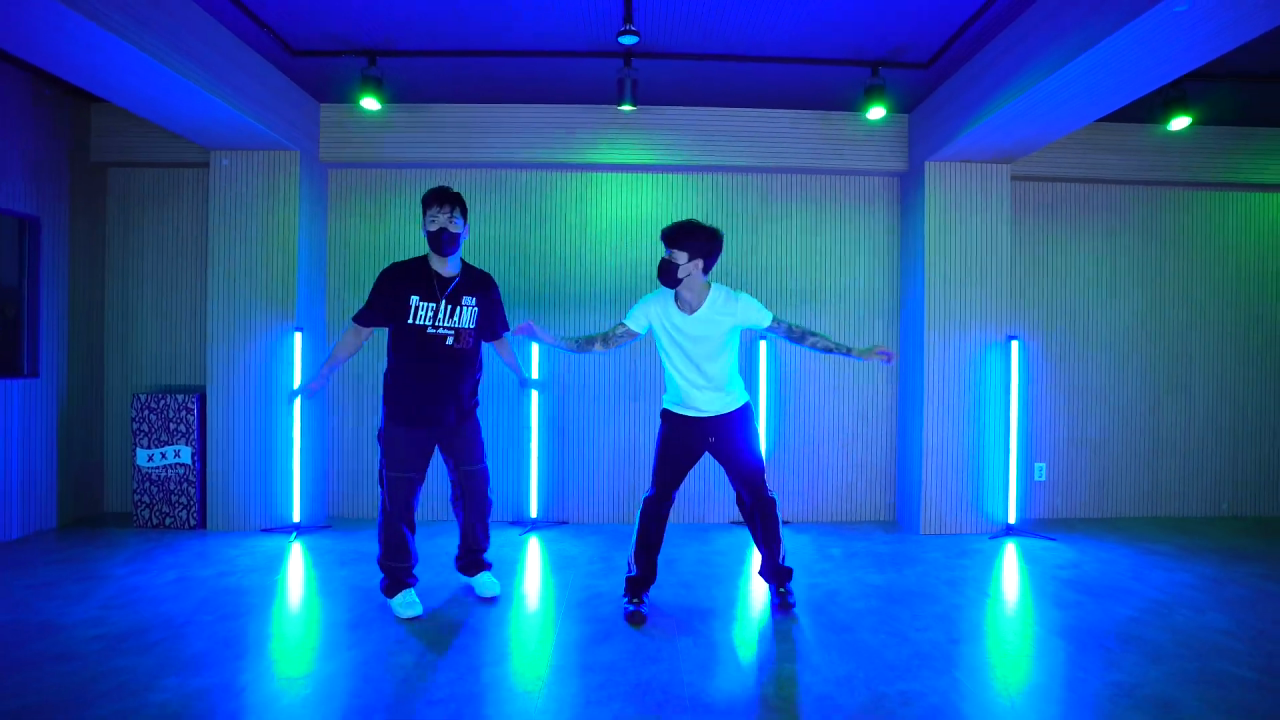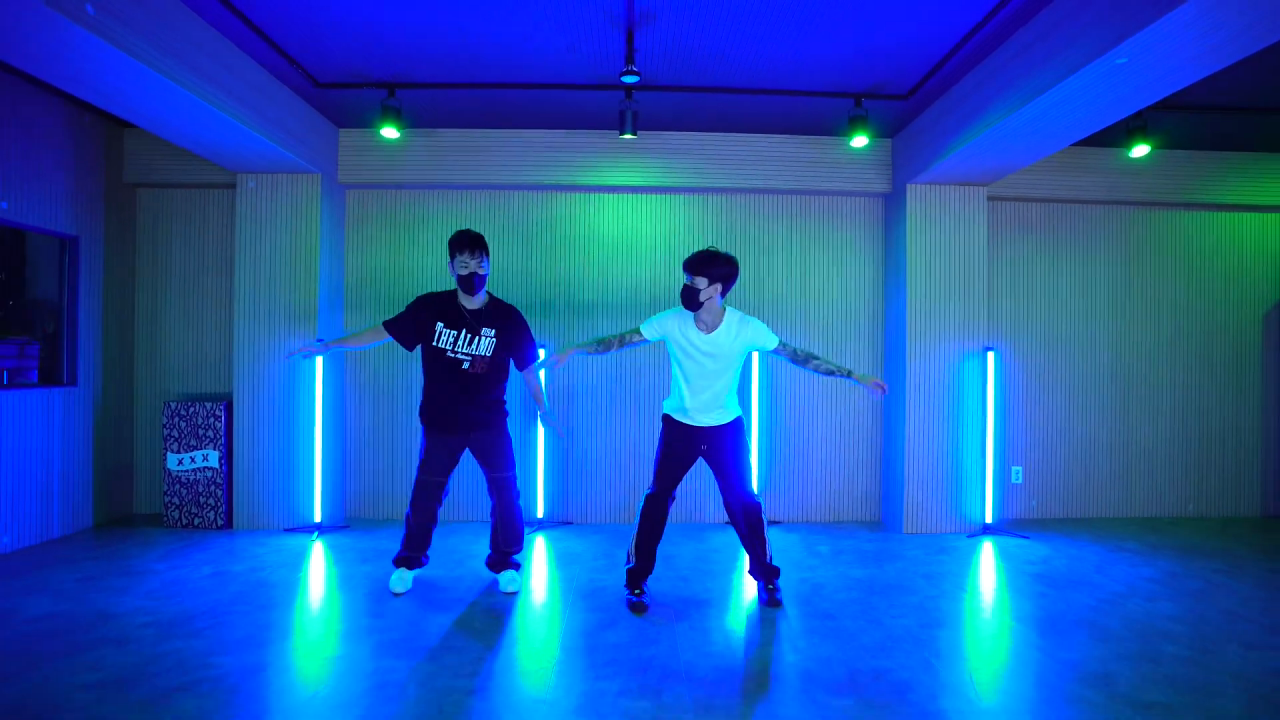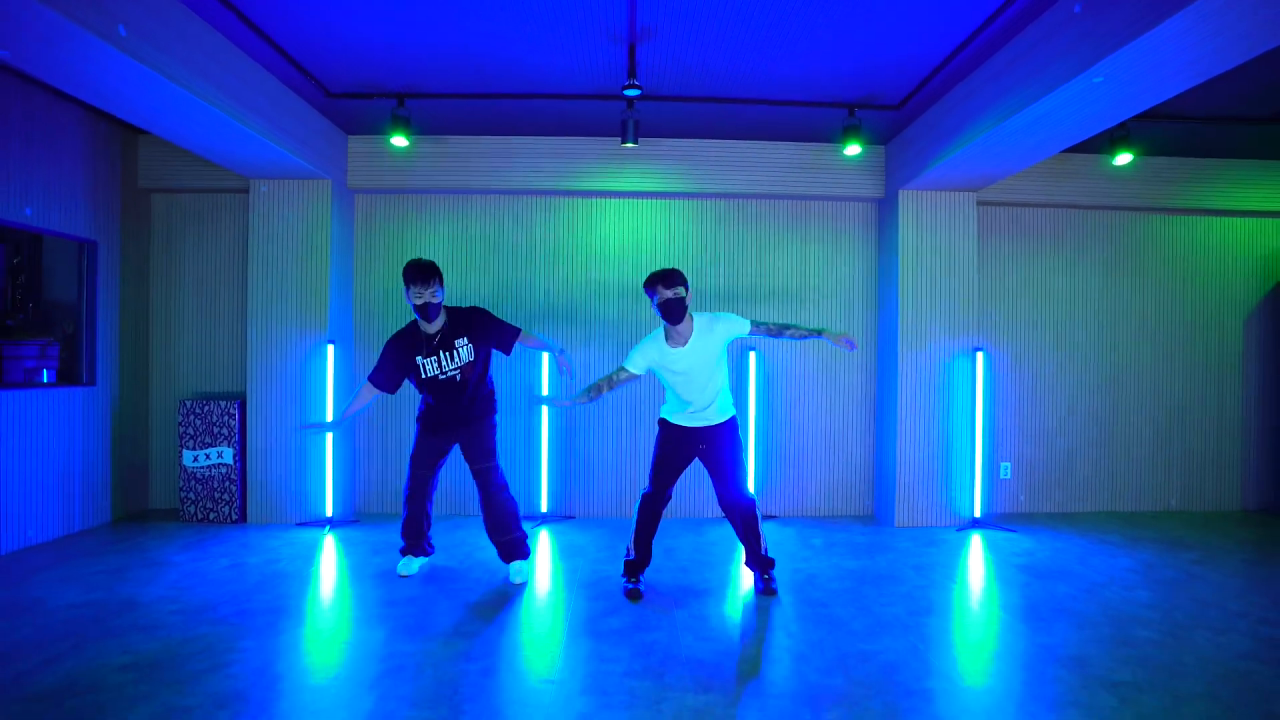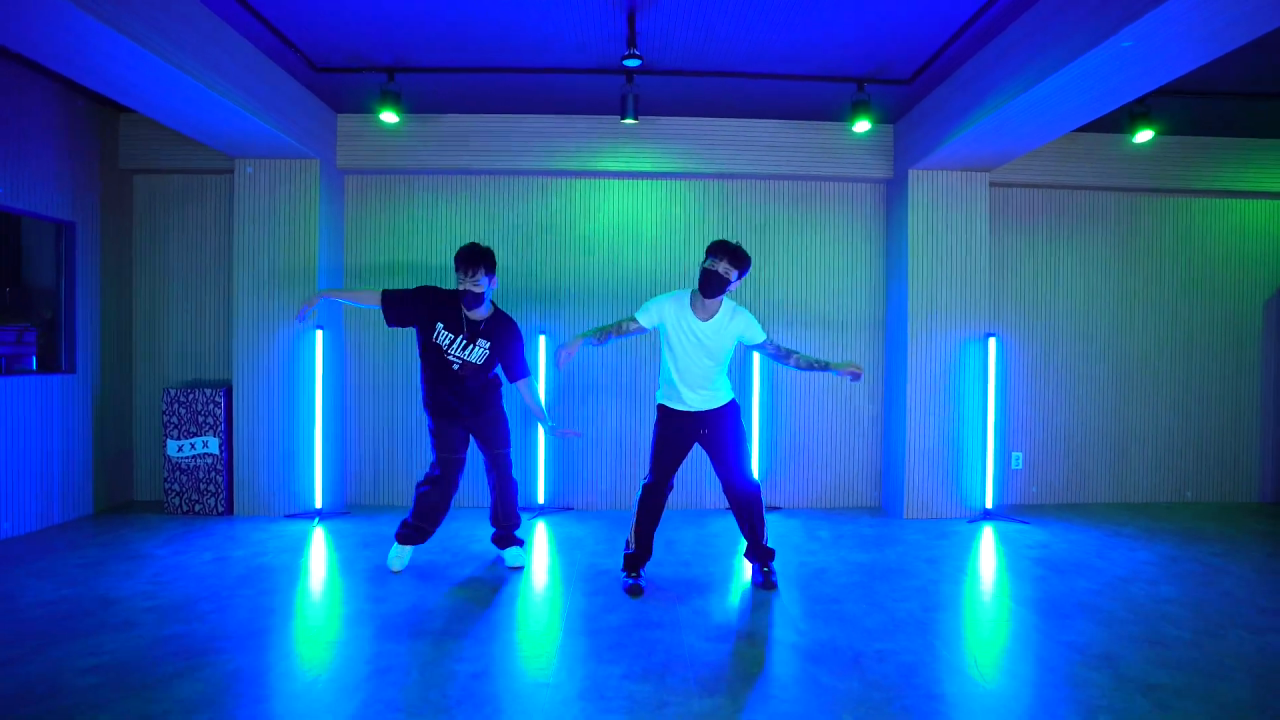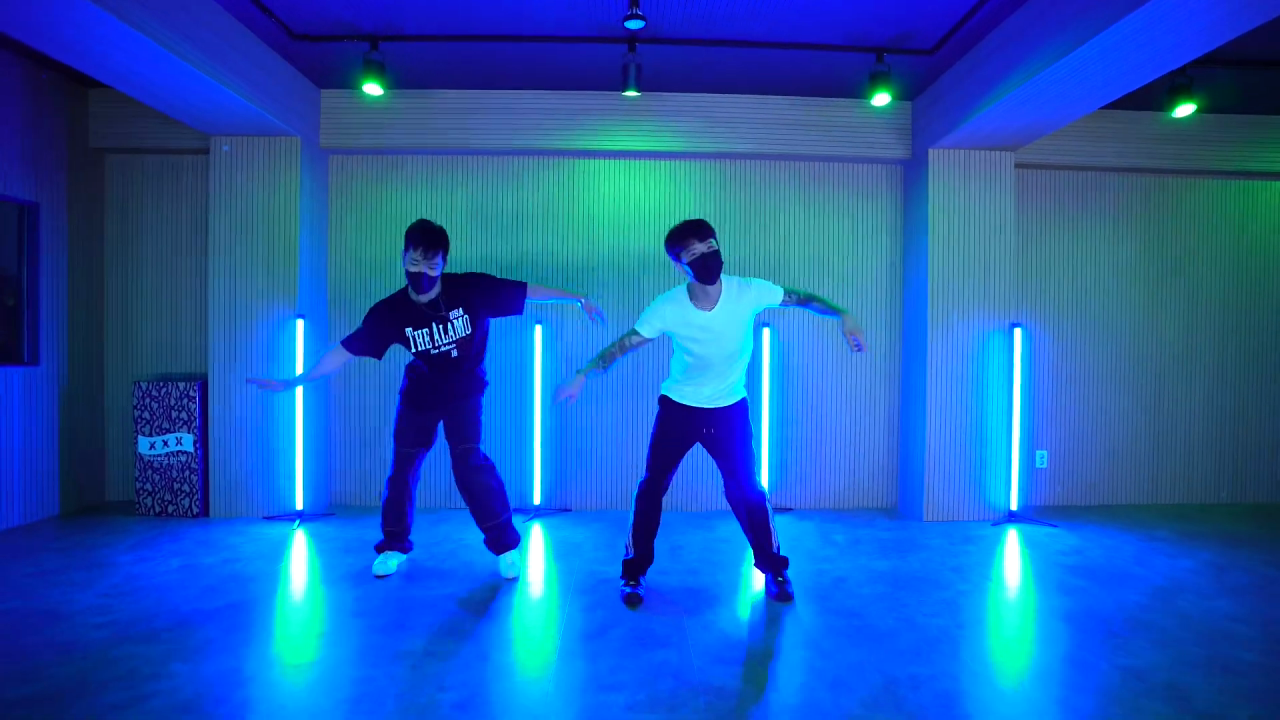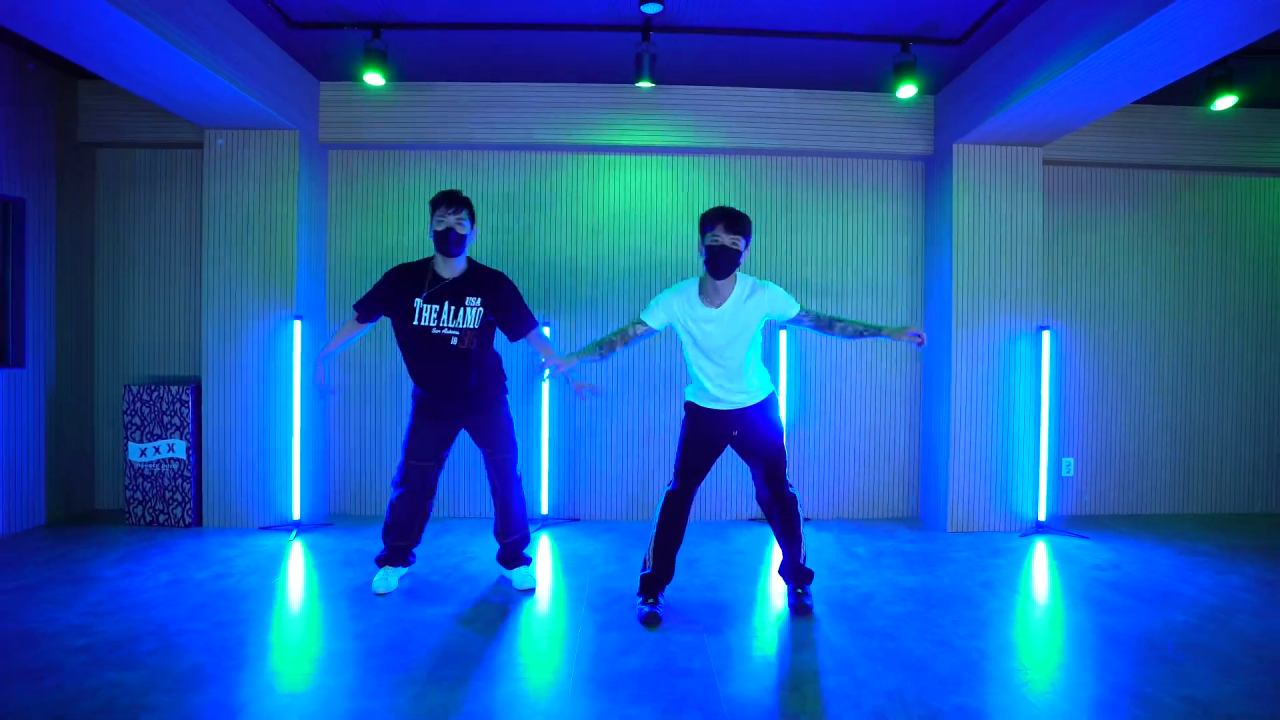
dt=0.4s
person 1, frame 1
left shoulder: (736, 305)
right shoulder: (653, 307)
left elbow: (791, 331)
right elbow: (606, 341)
left wrist: (853, 352)
right wrist: (549, 339)
left hip: (732, 417)
right hip: (680, 419)
left knee: (756, 496)
right knee: (657, 500)
left ankle: (778, 580)
right ankle: (637, 589)
person 1, frame 2
left shoulder: (747, 329)
right shoulder: (671, 322)
left elbow: (795, 356)
right elbow: (622, 340)
left wrist: (852, 375)
right wrist: (575, 349)
left hip: (725, 428)
right hip: (679, 425)
left knee: (743, 502)
right knee: (657, 498)
left ankle: (766, 577)
right ankle: (637, 580)
person 1, frame 3
left shoulder: (719, 325)
right shoulder: (651, 348)
left elbow: (770, 329)
right elbow: (611, 382)
left wrist: (824, 334)
right wrist: (568, 401)
left hip: (720, 427)
right hip: (676, 428)
left knee: (737, 498)
right knee: (654, 497)
left ankle: (762, 568)
right ankle: (633, 571)
person 1, frame 4
left shoulder: (739, 319)
right shoulder: (666, 306)
left elbow: (780, 353)
right elbow: (619, 329)
left wrist: (833, 366)
right wrist: (579, 340)
left hip: (721, 412)
right hip: (674, 412)
left knee: (743, 485)
right knee: (656, 486)
left ankle: (761, 560)
right ankle: (633, 565)
person 1, frame 5
left shoulder: (749, 292)
right shoulder: (668, 308)
left elbow: (801, 298)
right elbow: (624, 344)
left wrist: (843, 316)
right wrist: (582, 376)
left hip: (730, 409)
right hip: (679, 408)
left knee: (747, 491)
right knee: (653, 486)
left ankle: (774, 570)
right ankle: (633, 573)
person 1, frame 6
left shoulder: (762, 295)
right shoulder: (676, 300)
left elbow: (820, 322)
right elbow: (626, 335)
left wrist: (886, 332)
right wrist: (574, 358)
left hip: (756, 410)
right hip: (704, 412)
left knee: (777, 493)
right knee: (679, 495)
left ankle: (797, 581)
right ankle: (651, 589)
person 2, frame 1
left shoulder: (482, 285)
right shoulder: (398, 278)
left elbow: (497, 338)
right elbow: (361, 329)
left wrist: (522, 376)
right wrist: (325, 372)
left hip: (460, 411)
right hip: (406, 412)
left knee: (474, 489)
right knee: (399, 498)
left ankle: (474, 564)
right ankle: (398, 582)
person 2, frame 2
left shoulder: (508, 317)
right shoulder: (430, 307)
left elbow: (528, 368)
right elbow: (384, 333)
left wrist: (543, 409)
right wrist: (329, 345)
left hip: (490, 422)
right hip: (441, 422)
left knee: (505, 492)
right knee: (426, 494)
left ankle: (504, 563)
right ankle: (408, 562)
person 2, frame 3
left shoulder: (473, 321)
right shoulder: (402, 344)
left elbow: (516, 336)
right elbow: (375, 386)
left wrist: (554, 350)
right wrist: (339, 420)
left hip: (477, 416)
right hip: (434, 421)
left knee: (490, 482)
right knee: (417, 485)
left ankle: (515, 553)
right ankle: (416, 549)
person 2, frame 4
left shoulder: (504, 329)
right shoulder: (430, 302)
left elbow: (523, 381)
right elbow: (379, 298)
left wrist: (547, 423)
right wrist: (323, 296)
left hip: (485, 406)
right hip: (442, 406)
left knee: (502, 469)
right knee: (447, 473)
left ankle: (507, 538)
right ankle: (408, 538)
person 2, frame 5
left shoulder: (475, 288)
right shoulder: (391, 311)
left elbow: (526, 292)
right elbow: (345, 351)
left wrist: (577, 298)
right wrist: (296, 381)
left hip: (465, 393)
right hip: (420, 394)
left knee: (468, 462)
right knee: (403, 468)
left ankle: (504, 542)
right ankle: (394, 545)
person 2, frame 6
left shoulder: (492, 284)
right shoulder: (402, 280)
left elbow: (530, 332)
right elbow: (361, 317)
right wrist: (323, 356)
left hip: (485, 398)
right hip: (432, 402)
left knee: (505, 475)
right knee: (412, 481)
left ankle: (514, 557)
right ankle: (395, 558)
